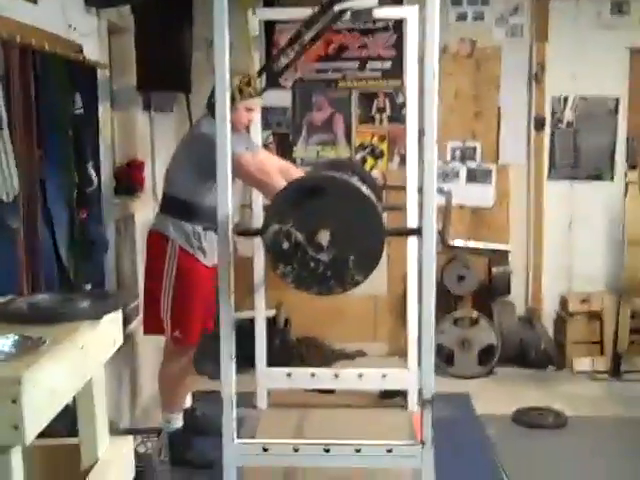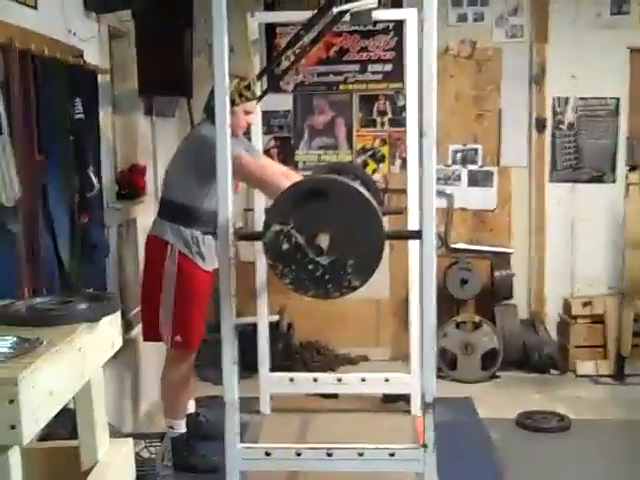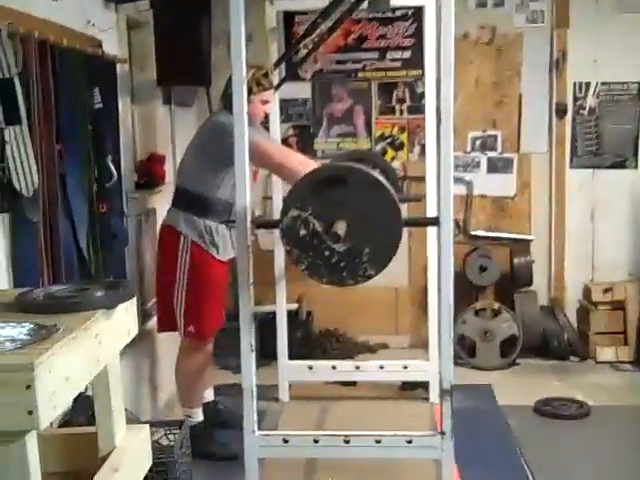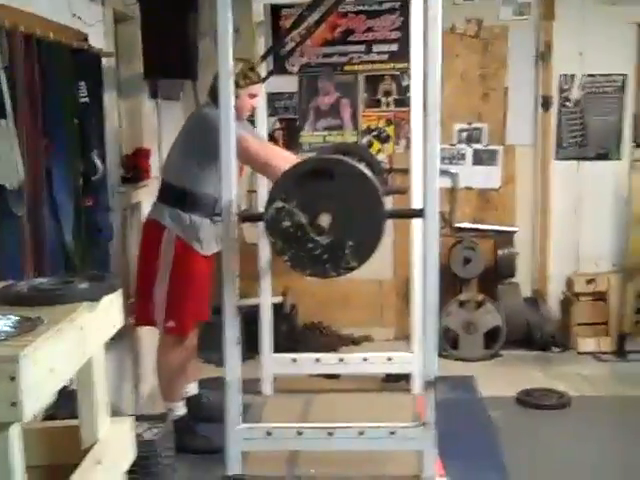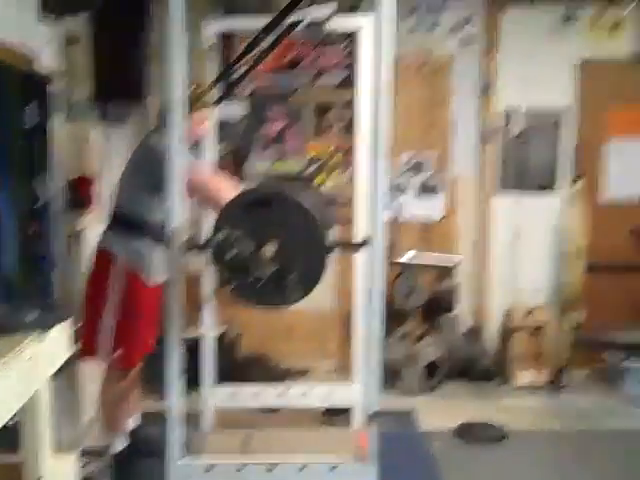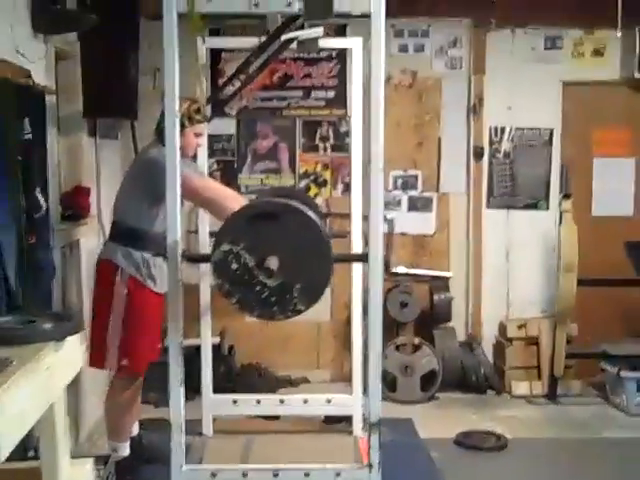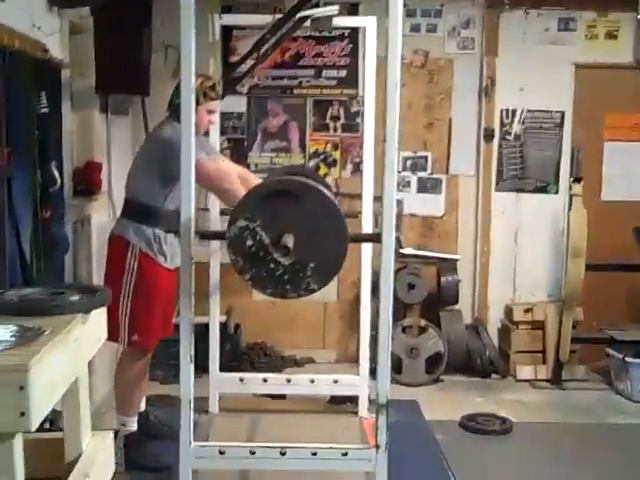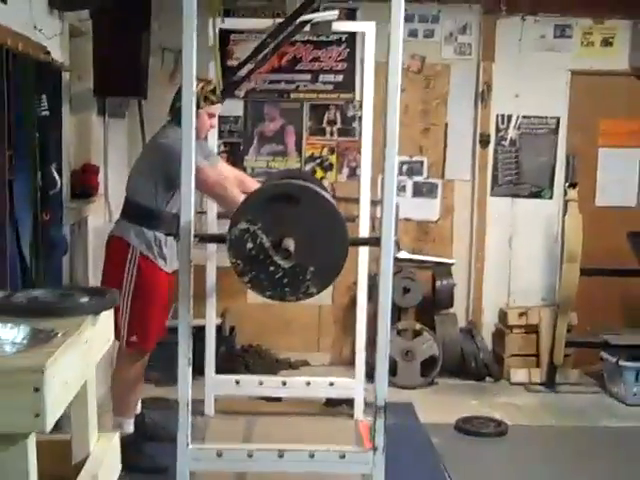
dt=0.2s
person 1, frame 1
left shoulder: (233, 137)
right shoulder: (208, 135)
left elbow: (277, 164)
right elbow: (261, 176)
left hip: (201, 244)
right hip: (179, 243)
left knee: (191, 337)
right knee: (179, 341)
left ankle: (185, 411)
right ankle: (174, 434)
person 1, frame 2
left shoulder: (231, 141)
right shoulder: (207, 139)
left elbow: (275, 168)
right elbow: (262, 178)
left hip: (199, 248)
right hip: (177, 247)
left knee: (191, 341)
right knee: (181, 346)
left ankle: (188, 416)
right ankle: (175, 440)
person 1, frame 3
left shoulder: (245, 130)
right shoulder: (223, 127)
left elbow: (293, 156)
right elbow: (280, 162)
left hip: (215, 238)
right hip: (191, 238)
left knee: (207, 331)
right knee: (195, 336)
left ankle: (207, 405)
right ankle: (193, 427)
person 1, frame 4
left shoulder: (233, 125)
right shoulder: (209, 120)
left elbow: (274, 152)
right elbow: (263, 160)
left hip: (199, 234)
right hip: (176, 232)
left knee: (190, 323)
right knee: (174, 330)
left ankle: (191, 398)
right ankle: (176, 420)
person 1, frame 5
right shoulder: (159, 149)
left elbow: (219, 183)
right elbow: (208, 190)
left hip: (148, 264)
right hip: (125, 262)
left knee: (136, 355)
right knee: (121, 360)
left ankle: (129, 430)
right ankle: (116, 451)
person 1, frame 6
left shoulder: (178, 164)
right shoulder: (156, 161)
left elbow: (220, 191)
right elbow: (209, 197)
left hip: (150, 272)
right hip: (128, 272)
left knee: (139, 365)
right knee: (126, 370)
left ankle: (133, 439)
person 1, frame 7
left shoulder: (190, 140)
right shoulder: (169, 138)
left elbow: (232, 169)
right elbow: (218, 182)
left hip: (161, 248)
right hip: (139, 247)
left knee: (148, 342)
right knee: (136, 346)
left ankle: (139, 417)
right ankle: (125, 436)
person 1, frame 8
left shoulder: (191, 143)
right shoulder: (171, 143)
left elbow: (233, 176)
right elbow: (219, 189)
left hip: (158, 250)
right hip: (137, 249)
left knee: (144, 343)
right knee: (133, 346)
left ankle: (134, 419)
right ankle: (123, 438)
